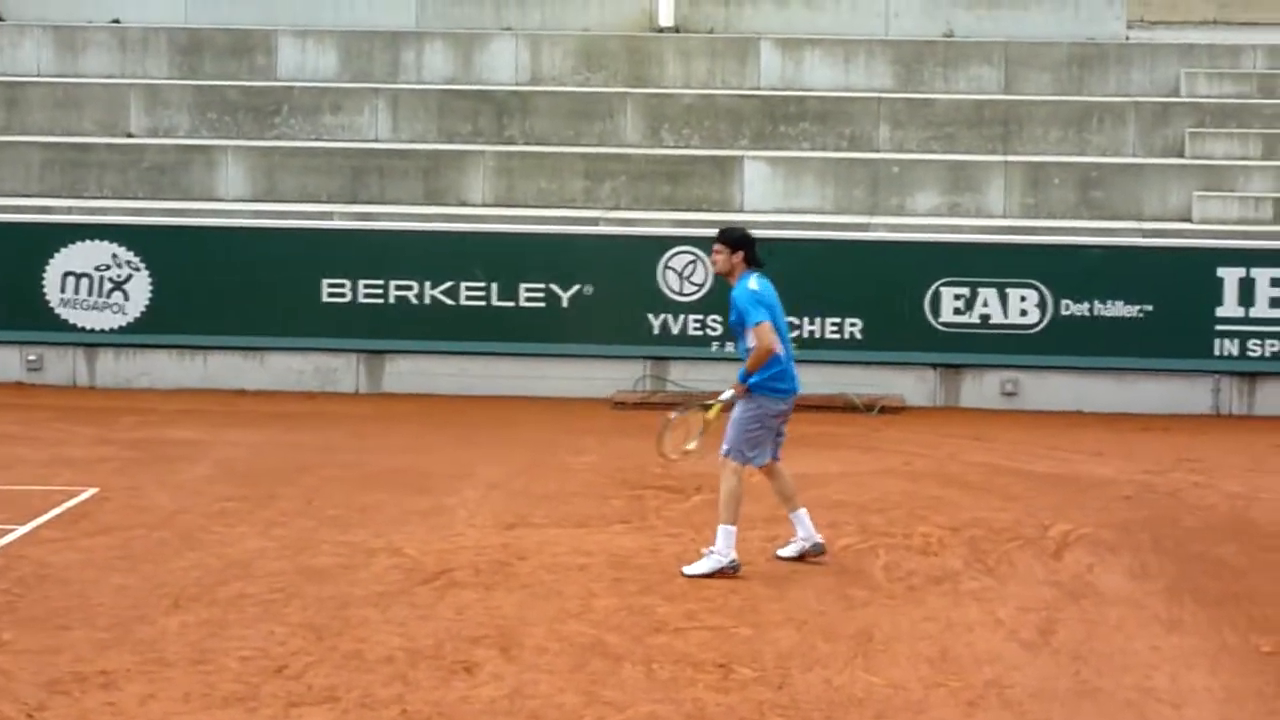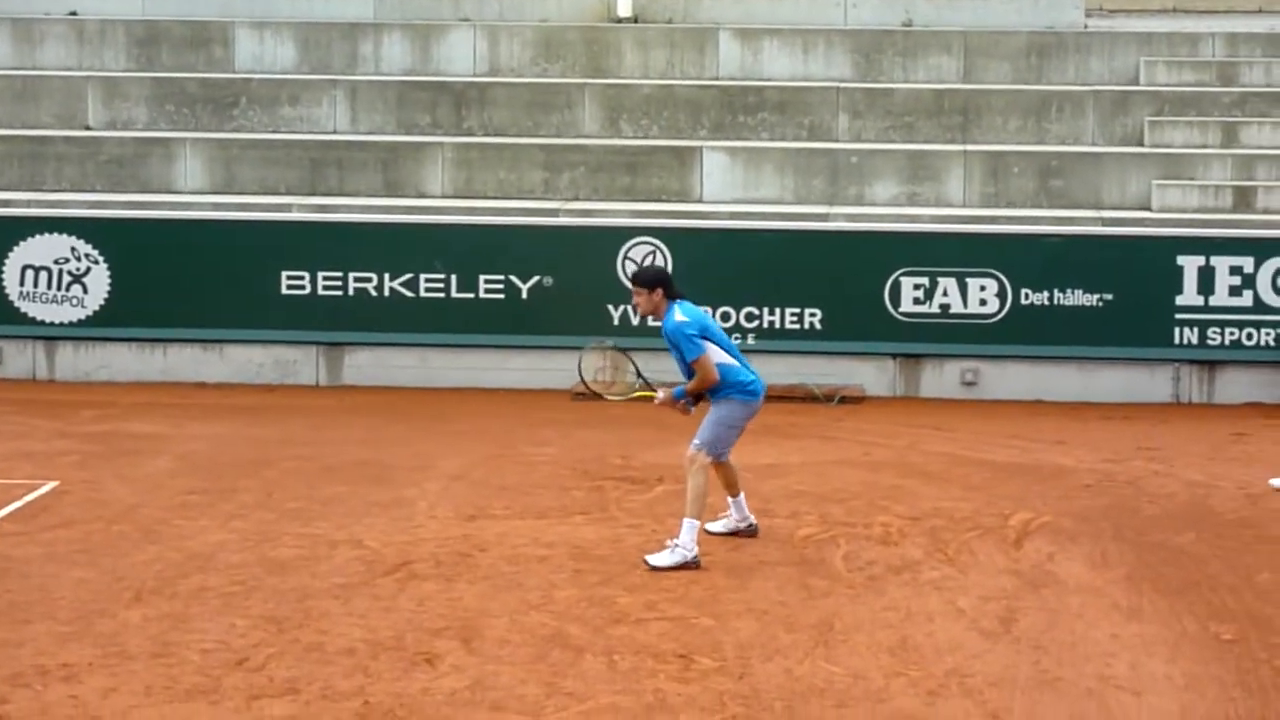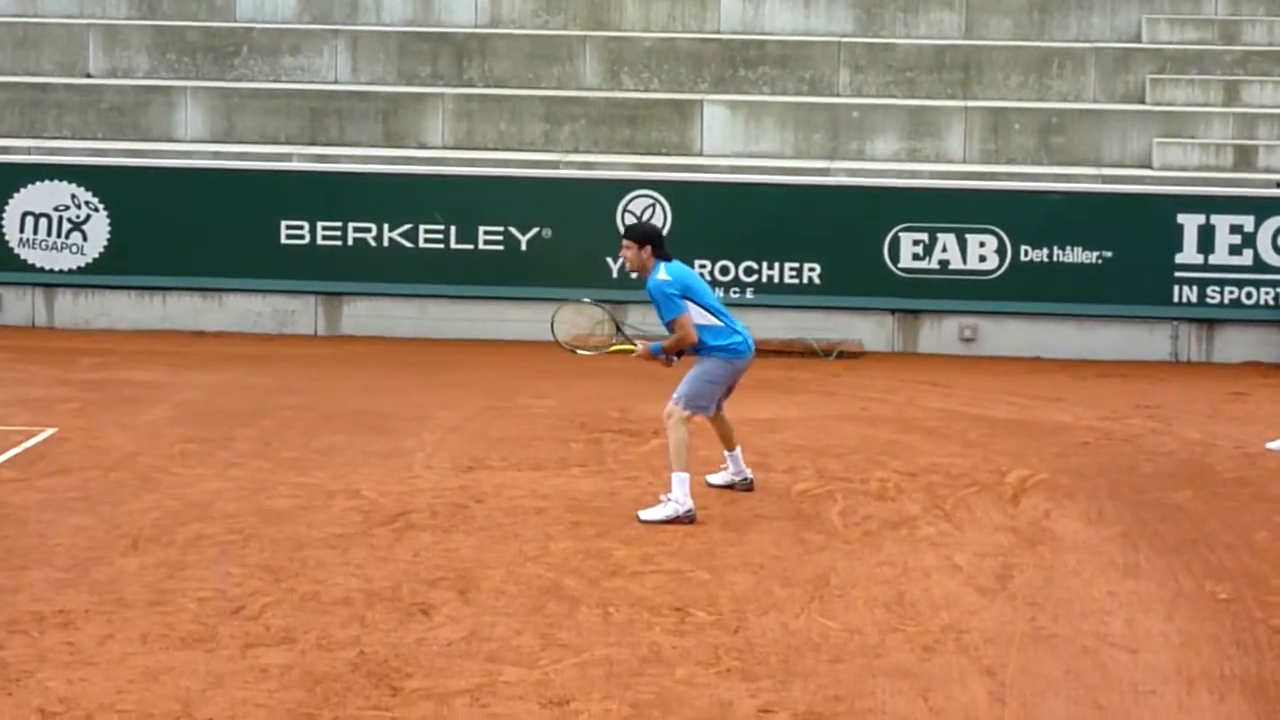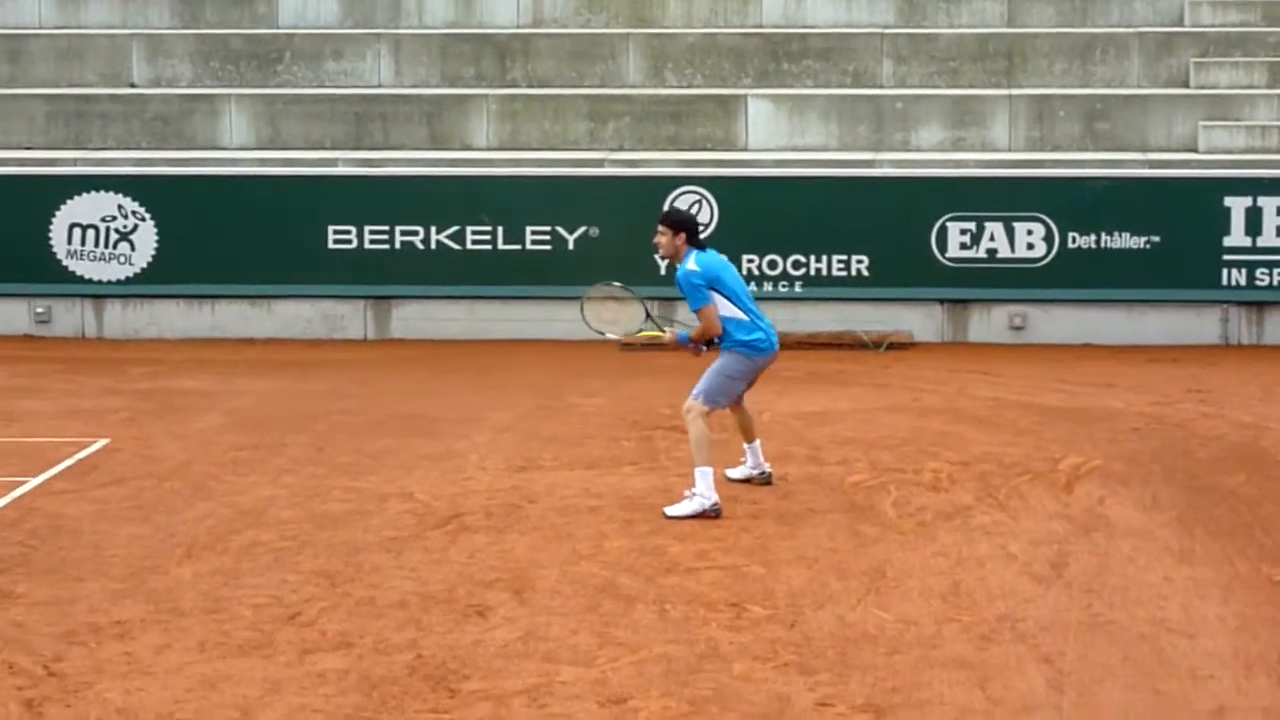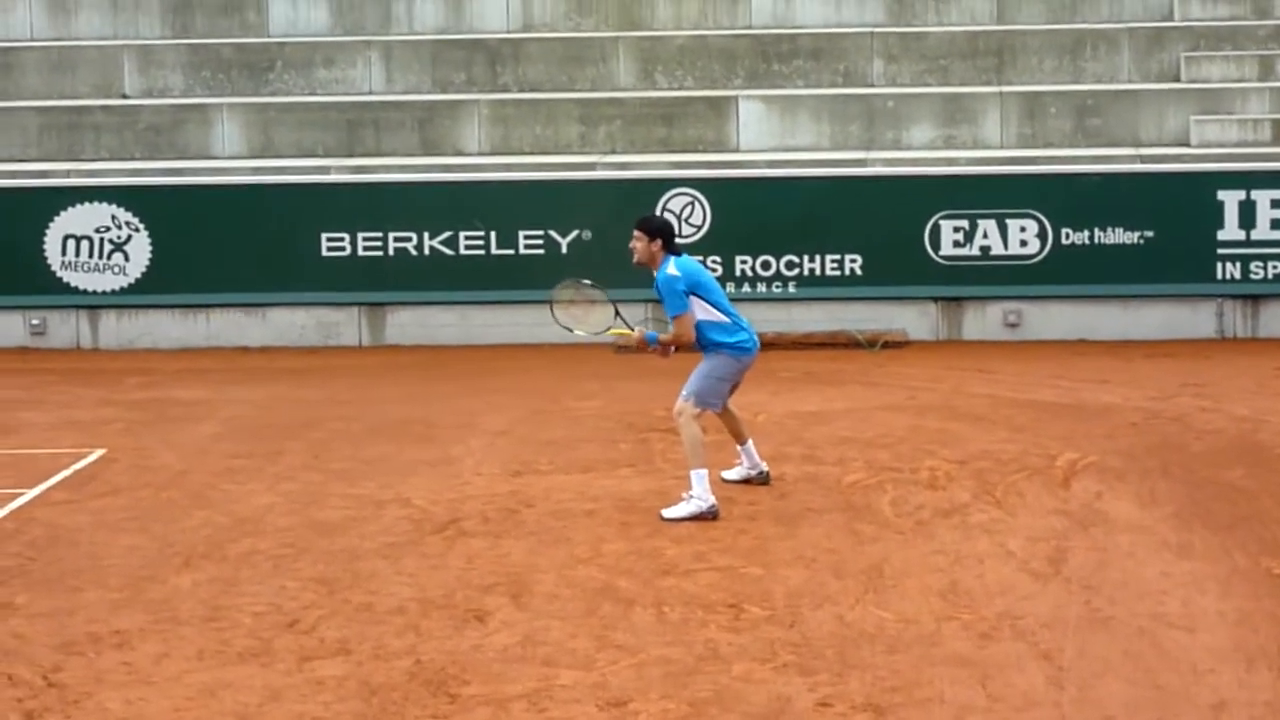
dt=0.5s
person 1, frame 1
left shoulder: (744, 292)
right shoulder: (757, 285)
left elbow: (767, 345)
left wrist: (743, 377)
left hip: (764, 390)
right hip: (779, 387)
left knee: (730, 463)
right knee: (768, 463)
left ankle: (725, 555)
right ankle: (807, 537)
person 1, frame 2
left shoulder: (677, 325)
right shoulder: (683, 310)
left elbow: (709, 376)
left wrist: (676, 396)
right wrist: (689, 396)
left hip: (738, 394)
right hip: (746, 389)
left knee: (696, 460)
right knee: (716, 453)
left ankle: (685, 548)
right ankle: (741, 519)
person 1, frame 3
left shoulder: (659, 283)
right shoulder: (674, 268)
left elbow: (688, 336)
left wrist: (655, 350)
right wrist: (673, 351)
left hip: (724, 352)
right hip: (740, 346)
left knee: (675, 415)
right knee: (711, 408)
left ankle: (680, 502)
right ankle: (738, 473)
person 1, frame 4
left shoulder: (689, 272)
right shoulder: (710, 257)
left elbow: (712, 328)
left wrist: (682, 338)
right wrist: (701, 339)
left hip: (746, 348)
right hip: (762, 341)
left knee: (694, 410)
right knee: (732, 400)
left ankle: (705, 497)
right ankle: (757, 466)
person 1, frame 5
left shoulder: (669, 277)
right shoulder: (681, 264)
left elbow: (685, 336)
left wrist: (650, 338)
right wrist: (669, 342)
left hip: (729, 349)
right hip: (739, 343)
left knee: (685, 412)
right knee: (716, 403)
left ankle: (702, 498)
right ankle: (754, 467)
